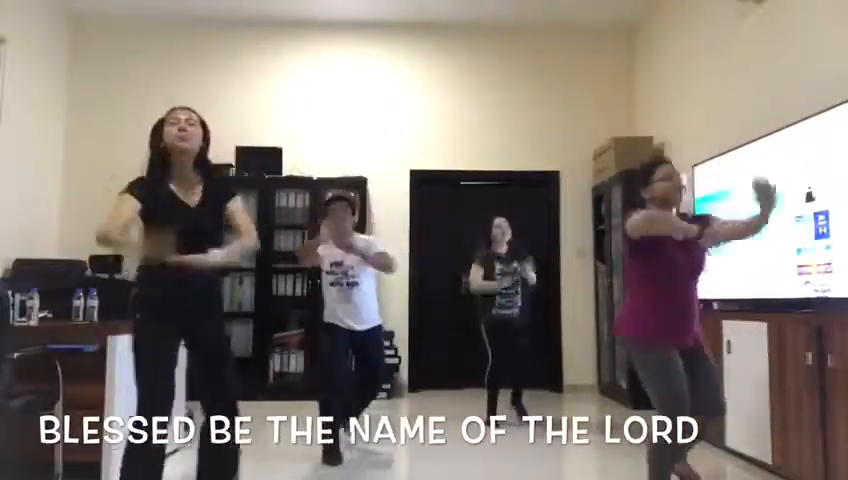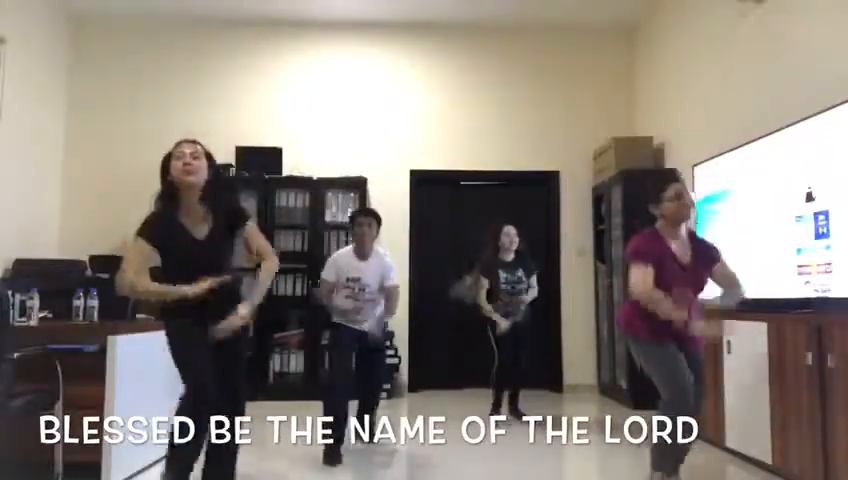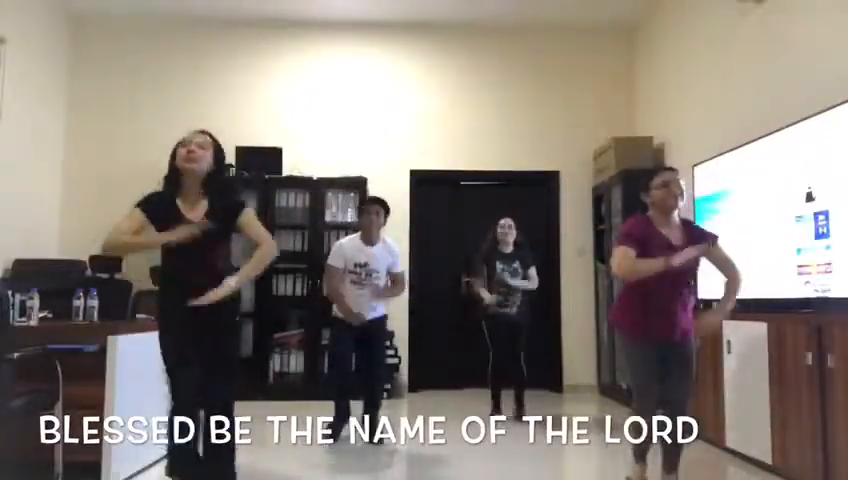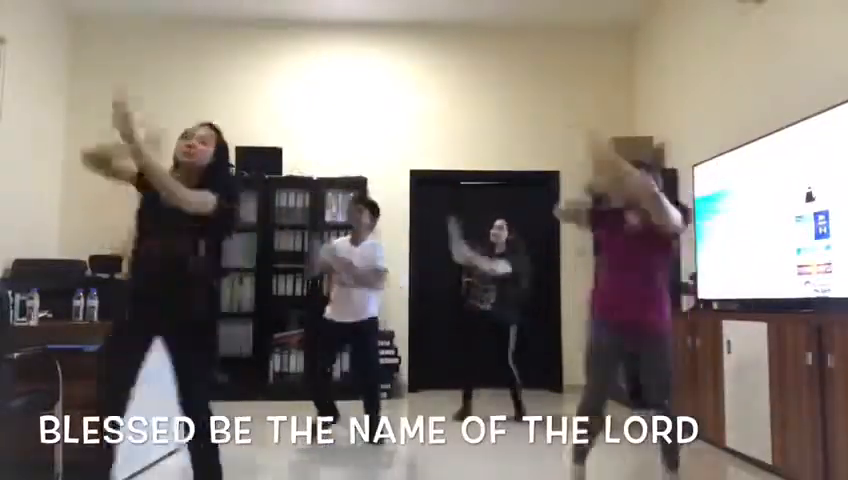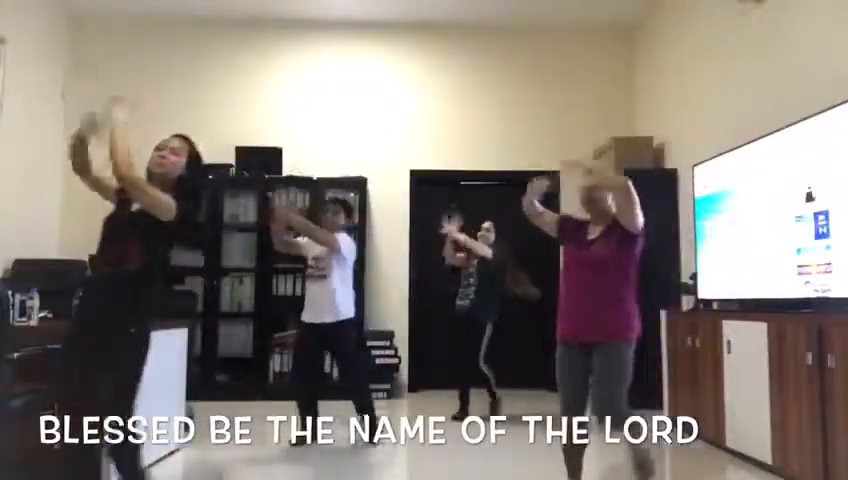
dt=0.3s
person 1, frame 1
left shoulder: (220, 189)
right shoulder: (145, 187)
left elbow: (250, 239)
right elbow: (107, 233)
left wrist: (217, 257)
right wrist: (140, 245)
left hip: (206, 307)
right hip: (157, 308)
left knee: (222, 405)
right knee: (154, 410)
person 1, frame 2
left shoulder: (230, 210)
right shoulder: (159, 222)
left elbow: (269, 259)
right elbow: (127, 283)
left wrist: (248, 306)
right wrist: (185, 291)
left hip: (227, 317)
right hip: (184, 315)
left knee: (231, 402)
right knee: (202, 390)
person 1, frame 3
left shoulder: (228, 202)
right shoulder: (157, 204)
left elbow: (268, 247)
right elbow: (112, 243)
left wrist: (233, 282)
right wrist: (167, 237)
left hip: (220, 313)
right hip: (176, 313)
left knee: (220, 404)
right knee: (185, 400)
person 1, frame 4
left shoulder: (210, 196)
right shoulder: (152, 183)
left elbow: (174, 195)
right elbow: (93, 160)
left wrist: (137, 143)
right wrist: (125, 146)
left hip: (186, 307)
right hip: (140, 302)
left knee: (195, 400)
right knee: (110, 397)
person 1, frame 5
left shoulder: (175, 207)
right shoulder: (128, 197)
left elbow: (126, 172)
right elbow: (81, 169)
left wrist: (118, 125)
right wrist: (83, 135)
left hip: (129, 324)
right hip: (91, 316)
left knee: (112, 419)
right knee: (75, 415)
person 2, frame 1
left shoulder: (697, 225)
right shoulder: (642, 226)
left elbow: (745, 229)
right elbow: (645, 220)
left wrist: (765, 210)
right wrist: (696, 232)
left hip: (687, 336)
right hip: (648, 337)
left knee: (712, 410)
right knee: (674, 417)
person 2, frame 2
left shoulder: (702, 248)
right shoulder: (645, 245)
left elbow: (734, 288)
right elbow: (641, 290)
right wrist: (689, 323)
left hip: (684, 335)
right hip: (647, 334)
left knee: (690, 408)
right knee: (680, 393)
person 2, frame 3
left shoulder: (696, 235)
right shoulder: (635, 230)
left elbow: (731, 271)
right elbow: (620, 269)
left wrist: (722, 309)
right wrist: (670, 261)
left hip: (679, 331)
right hip: (637, 329)
left knee: (678, 404)
right knee: (647, 399)
person 2, frame 4
left shoulder: (667, 220)
right shoulder: (607, 217)
left elbow: (656, 199)
right elbow: (562, 213)
left wrist: (617, 164)
right wrist: (591, 191)
left hip: (651, 324)
right hip: (608, 321)
left knee: (662, 400)
right knee: (595, 395)
person 2, frame 5
left shoulder: (627, 229)
right shoulder: (572, 230)
left elbow: (624, 187)
right elbow: (532, 211)
left wrist: (583, 168)
right wrist: (533, 192)
left hip: (615, 334)
right hip: (572, 336)
left knee: (609, 410)
right knee: (571, 413)
left ankle: (635, 444)
person 3, frame 1
left shoulder: (367, 243)
right shoulder: (323, 248)
left elbow: (389, 266)
right elbow: (304, 258)
left wrist: (357, 250)
right wrist: (320, 238)
left hip: (369, 326)
right hip: (336, 326)
left knee: (372, 382)
right knee: (333, 383)
left ankle: (347, 414)
right ankle: (331, 444)
person 3, frame 2
left shoulder: (384, 261)
right shoulder: (338, 258)
left elbow: (391, 300)
right elbow: (323, 294)
left wrist: (379, 322)
right wrist: (342, 311)
left hip: (372, 330)
right hip: (343, 326)
left knee: (373, 380)
right knee: (338, 380)
left ankle: (365, 423)
right ankle: (334, 443)
person 3, frame 3
left shoulder: (390, 249)
right shoulder: (343, 246)
left elbow: (400, 285)
right elbow: (331, 283)
left wrist: (381, 293)
right wrist: (348, 311)
left hip: (375, 319)
right hip: (344, 318)
left knee: (375, 372)
right knee: (339, 370)
left ankle: (370, 422)
right ankle: (341, 416)
person 3, frame 4
left shoulder: (377, 248)
right shoulder: (335, 246)
left elbow: (377, 282)
right elbow: (318, 268)
left wrist: (345, 269)
right wrist: (323, 265)
left hip: (364, 320)
right hip: (333, 318)
left knee: (368, 375)
right knee: (316, 370)
left ankle: (373, 426)
right ankle: (328, 414)
person 3, frame 5
left shoulder: (345, 242)
right shoulder: (310, 243)
left elbow: (324, 239)
right elbow: (282, 244)
left wrist: (293, 218)
right wrist: (279, 224)
left hip: (341, 320)
right hip: (311, 321)
left knee: (353, 374)
right knee: (303, 376)
left ankle: (370, 424)
right ankle: (309, 429)
person 4, frame 1
left shoulder: (518, 254)
right shoulder: (483, 257)
left elbow: (532, 281)
right elbow: (474, 285)
left wrist: (528, 273)
right wrist: (499, 283)
left hip: (518, 319)
right hip: (493, 319)
left knee: (520, 360)
right knee: (496, 361)
left ankle: (517, 399)
right ankle: (491, 412)
person 4, frame 2
left shoulder: (525, 262)
right shoulder: (489, 264)
left elbow: (534, 288)
right elbow: (481, 298)
left wrist: (525, 298)
right wrist: (497, 318)
left hip: (521, 321)
right hip: (498, 322)
left knee: (519, 361)
right knee: (503, 359)
left ankle: (513, 405)
right ankle: (496, 407)
person 4, frame 3
left shoulder: (523, 255)
right shoulder: (488, 255)
left elbow: (534, 282)
right elbow: (478, 281)
left wrist: (514, 282)
right wrist: (484, 294)
left hip: (518, 316)
right hip: (494, 316)
left knee: (518, 358)
right knee: (497, 357)
left ankle: (520, 406)
right ankle: (496, 406)
person 4, frame 4
left shoulder: (512, 257)
right shoulder: (485, 253)
left elbow: (495, 269)
right elbow: (460, 258)
left wrist: (470, 256)
right wrist: (455, 237)
left hip: (504, 316)
right hip: (478, 313)
left knee: (508, 359)
right knee: (471, 357)
left ankle: (519, 406)
right ankle: (466, 404)
person 4, frame 5
left shoulder: (495, 254)
right shoulder: (471, 255)
left elbow: (473, 245)
right elbow: (450, 259)
left wrist: (455, 232)
right wrist: (451, 234)
left hip: (482, 316)
right hip: (464, 314)
left knee: (479, 361)
right knee: (463, 360)
left ankle: (495, 399)
right ankle: (463, 407)
